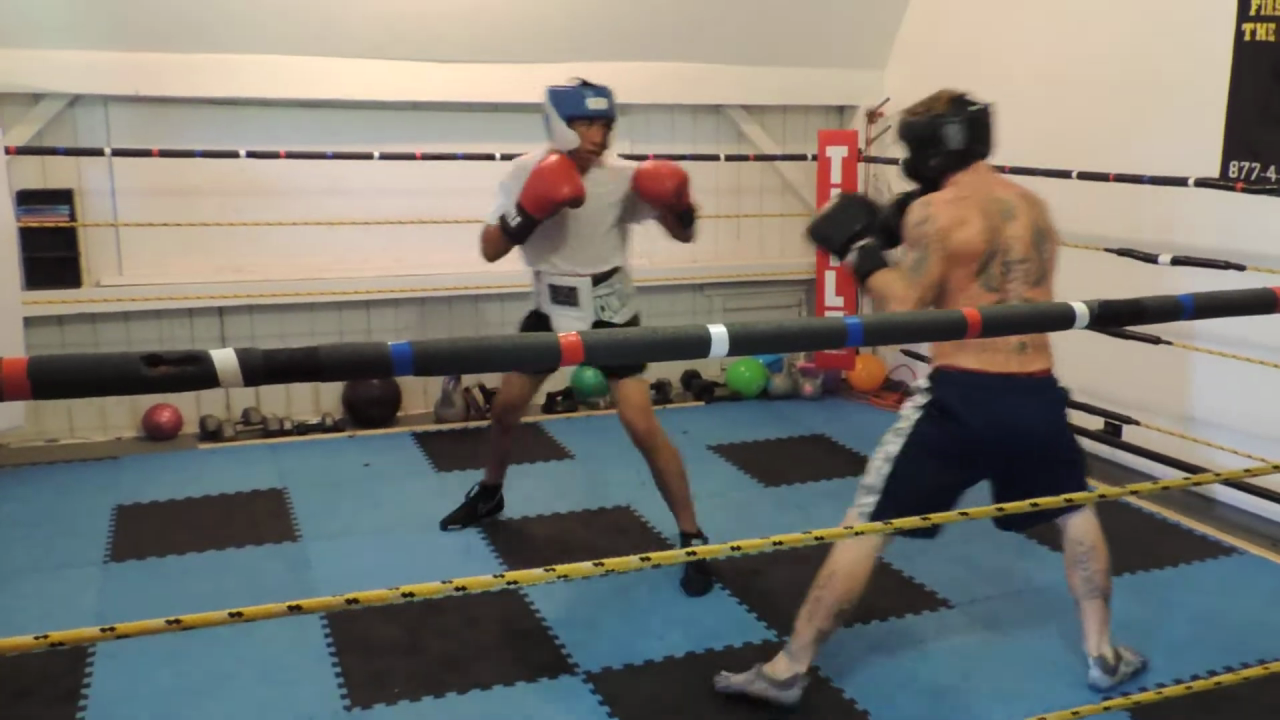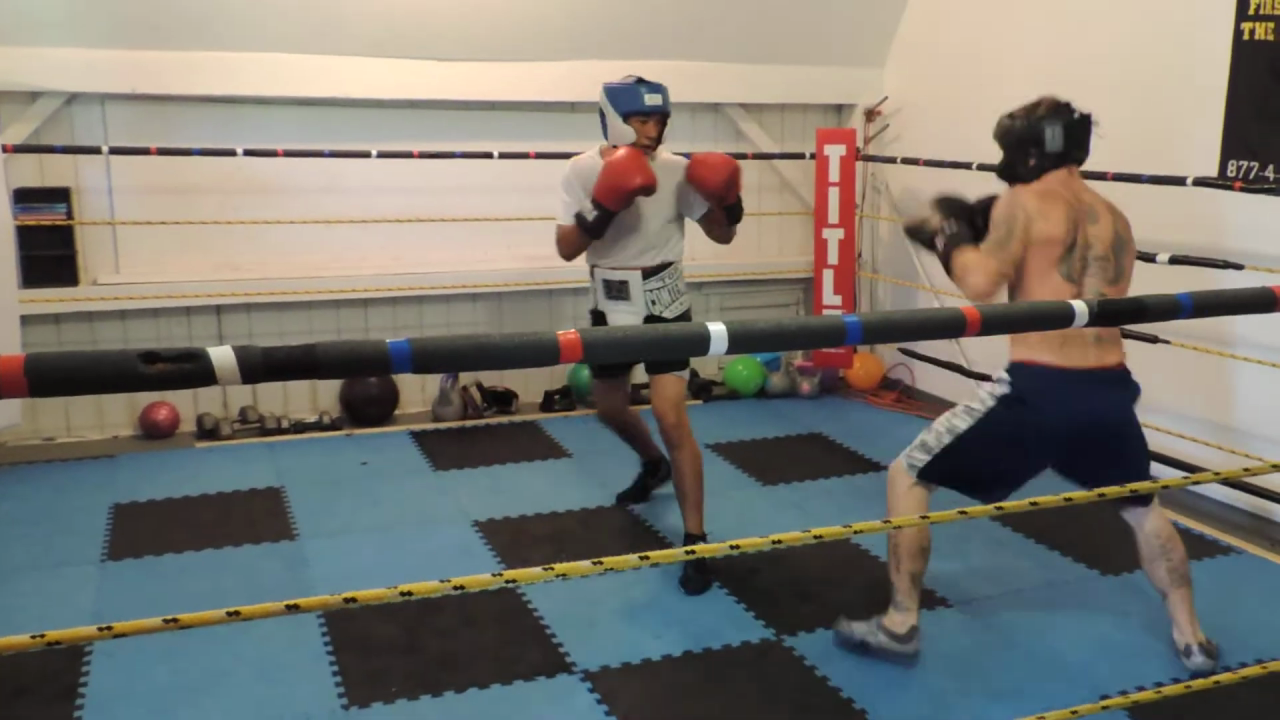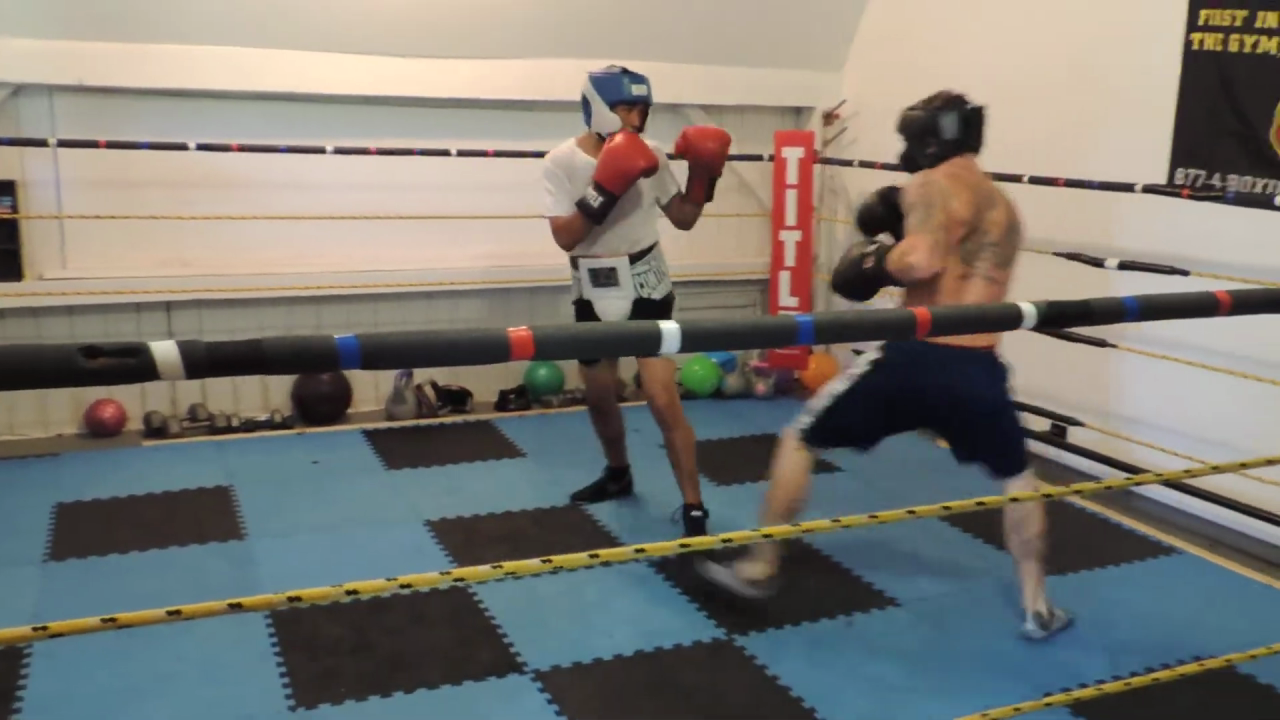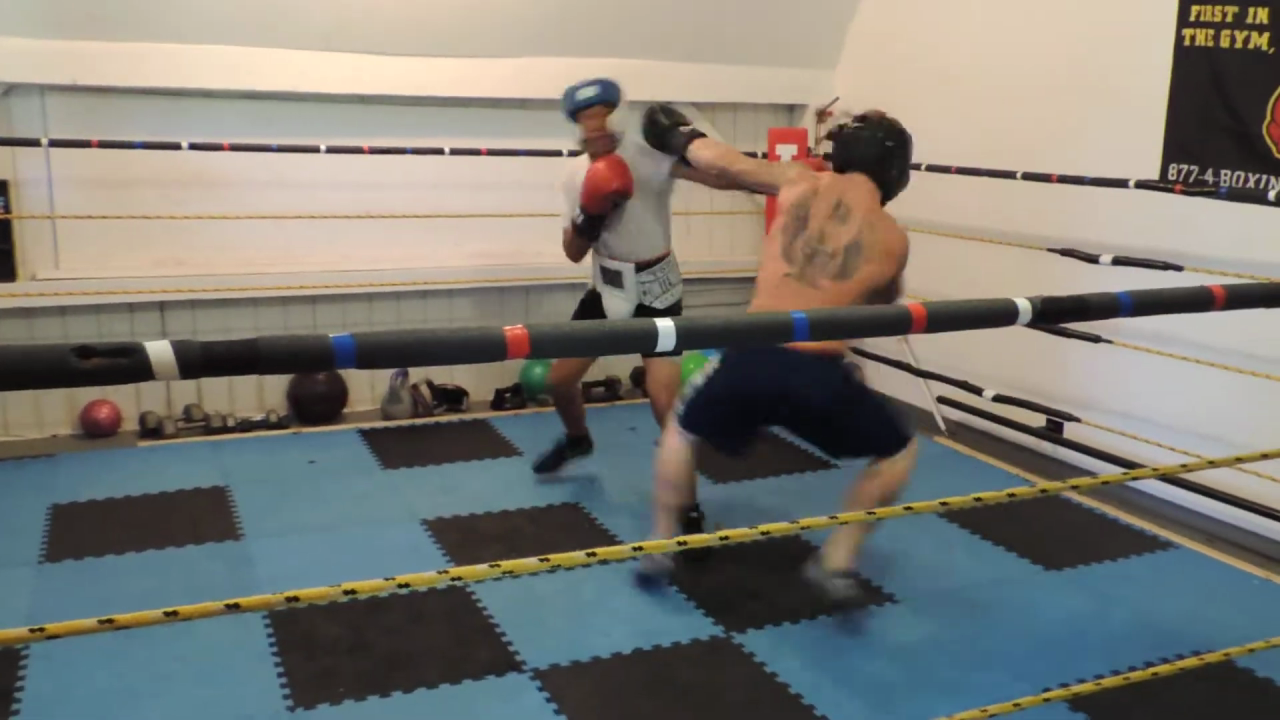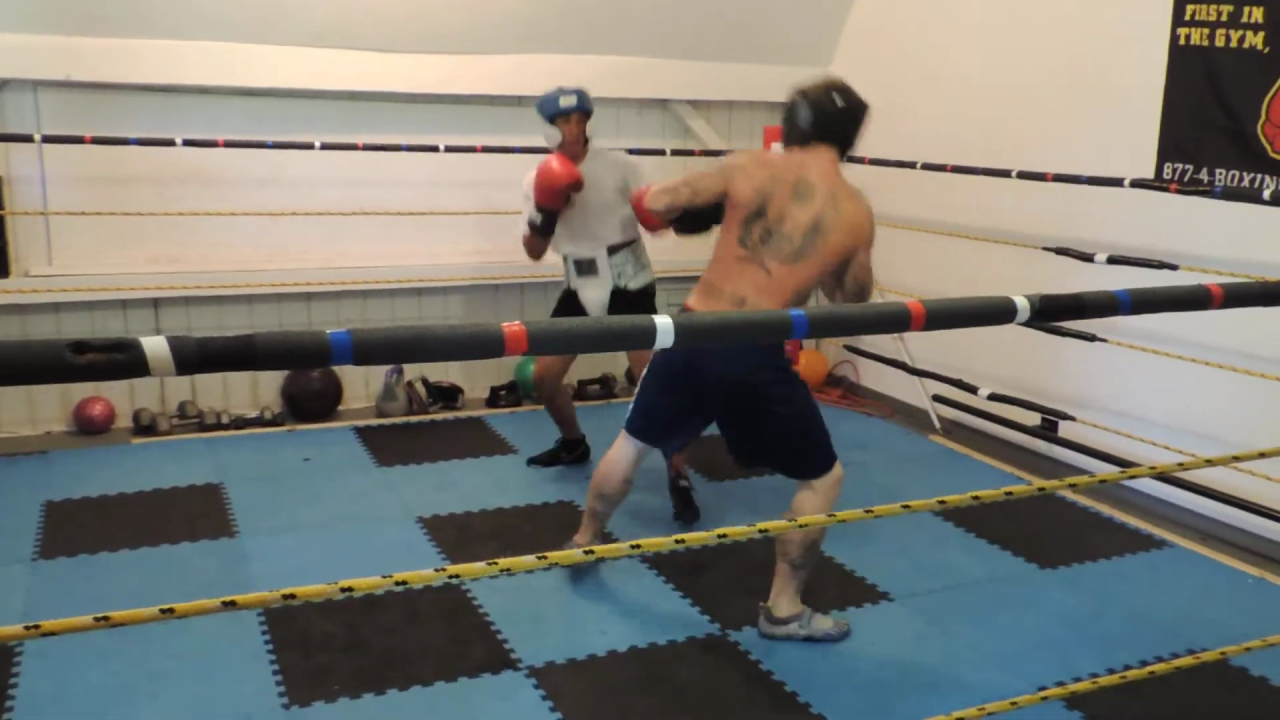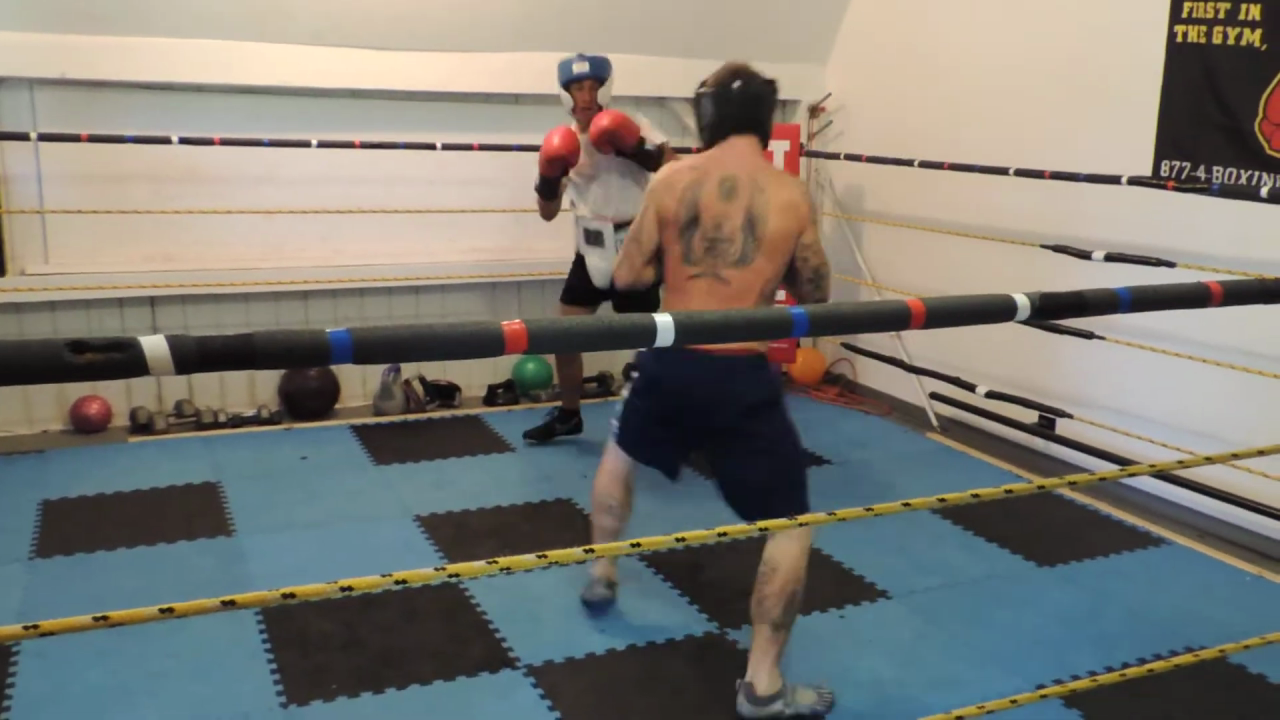
dt=0.3s
person 1, frame 1
left shoulder: (937, 208)
right shoulder: (1035, 207)
left elbow: (901, 305)
left wrist: (861, 248)
left hip: (961, 397)
right hip: (1035, 396)
left knee: (863, 527)
right knee: (1075, 511)
left ankle: (786, 669)
right ankle: (1101, 655)
person 1, frame 2
left shoulder: (1023, 202)
right shoulder: (1115, 221)
left elbow: (980, 284)
left wrist: (948, 236)
left hip: (1037, 389)
right hip: (1107, 391)
left knee: (906, 476)
right knee: (1144, 510)
left ankle: (902, 622)
right ankle: (1190, 638)
person 1, frame 3
left shoulder: (933, 185)
right shoulder: (1006, 210)
left elbow: (922, 263)
left wrist: (875, 260)
left hip: (910, 360)
right hip: (977, 368)
left knee: (796, 442)
right knee: (1015, 479)
left ankle: (759, 569)
right ankle: (1038, 607)
person 1, frame 4
left shoulder: (801, 180)
right shoulder: (893, 240)
left elbow: (713, 157)
left wrist: (678, 132)
left hip: (751, 357)
right hip: (819, 374)
left knee: (680, 432)
right knee: (898, 454)
left ankle: (658, 551)
right ankle: (837, 558)
person 1, frame 5
left shoulder: (751, 168)
right shoulder: (857, 214)
left elbow: (650, 204)
right elbow: (852, 296)
left wrist: (689, 209)
right hip: (755, 356)
left knee: (634, 442)
right knee: (822, 478)
left ankle: (583, 547)
right ankle: (783, 609)
person 1, frame 6
left shoulder: (672, 179)
right shoulder: (792, 195)
left elbow: (625, 275)
right elbow: (813, 292)
left hip: (667, 360)
right hip: (739, 375)
left knee: (620, 452)
right knee: (789, 523)
left ankle: (602, 576)
person 2, frame 1
left shoulder: (623, 177)
right shoulder: (524, 172)
left elbow: (684, 235)
right elbow: (489, 249)
left wrist: (678, 206)
right wrist: (528, 210)
left hip: (610, 310)
right hip: (551, 308)
left knee: (643, 427)
right knee: (504, 406)
left ankle: (692, 537)
right ankle: (490, 492)
person 2, frame 2
left shoulder: (677, 171)
right shoulder: (582, 171)
left elbow: (723, 235)
right elbow: (566, 248)
left wrist: (728, 198)
right wrist: (603, 205)
left hip: (663, 304)
right hip: (608, 304)
left knee: (672, 420)
right knee: (611, 410)
left ankle: (695, 541)
right ankle: (654, 465)
person 2, frame 3
left shoulder: (648, 157)
right shoulder: (561, 163)
left elbow: (683, 218)
right elbow: (565, 236)
left wrist: (703, 173)
right wrist: (605, 187)
left hip: (646, 288)
right hip: (592, 293)
left knee: (663, 401)
right knee: (599, 395)
left ankle: (693, 509)
right ankle: (617, 474)
person 2, frame 4
left shoulder: (651, 155)
right shoulder: (577, 176)
left elbow: (711, 174)
right elbow: (573, 253)
right wrist: (588, 214)
left hip: (655, 294)
right hip: (607, 290)
left knee: (665, 404)
right knee: (560, 379)
left ankle: (686, 509)
right ankle: (576, 438)
person 2, frame 5
left shoulder: (616, 164)
right shoulder: (539, 179)
right elbow: (534, 251)
right wrist: (545, 212)
left hip: (629, 283)
right hip: (581, 288)
right knee: (544, 377)
left ankle: (679, 481)
right ankle: (572, 442)
person 2, frame 6
left shoulder: (632, 128)
right shoulder: (560, 142)
right elbow: (548, 213)
left wrist: (638, 150)
right wrist: (549, 177)
right hip: (590, 255)
right ankle: (568, 415)
